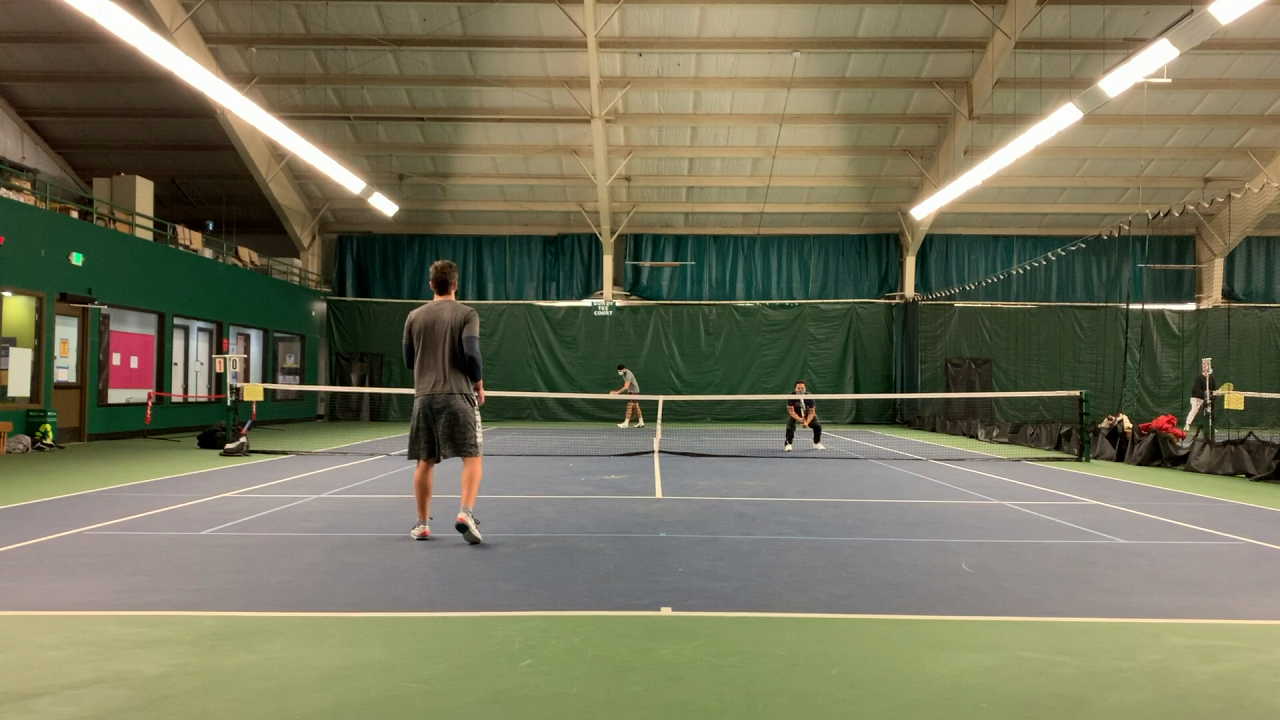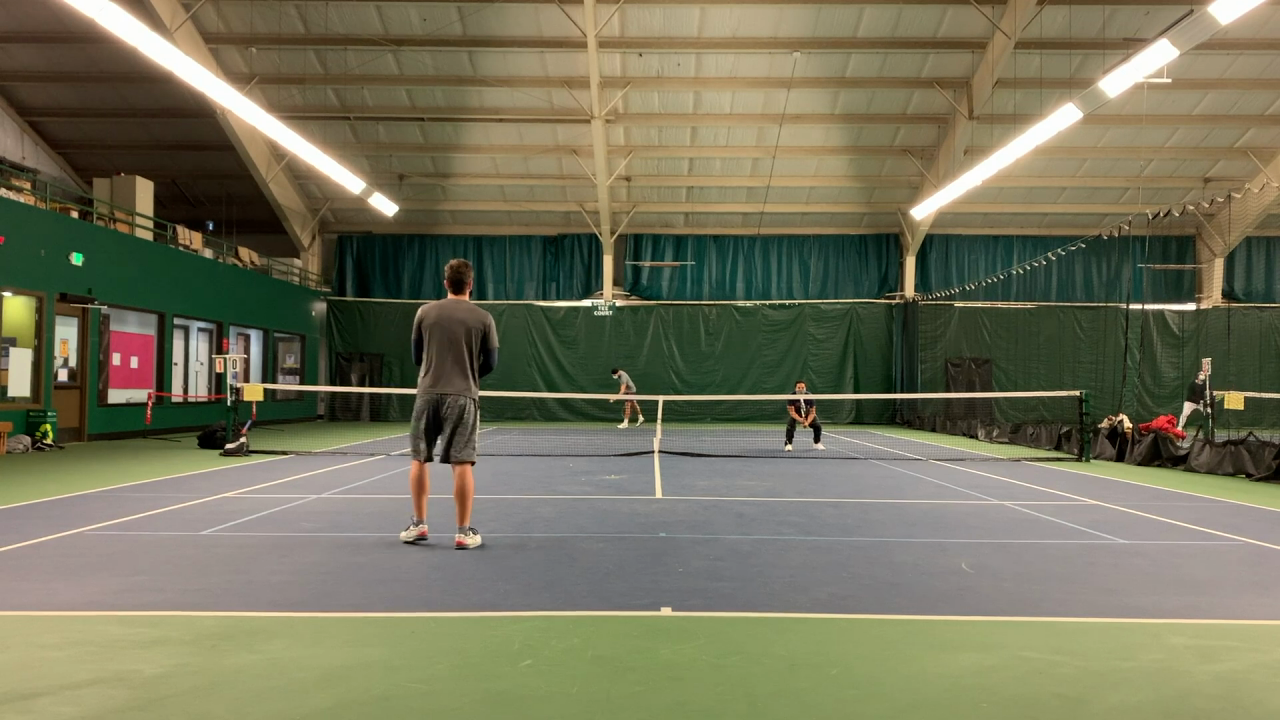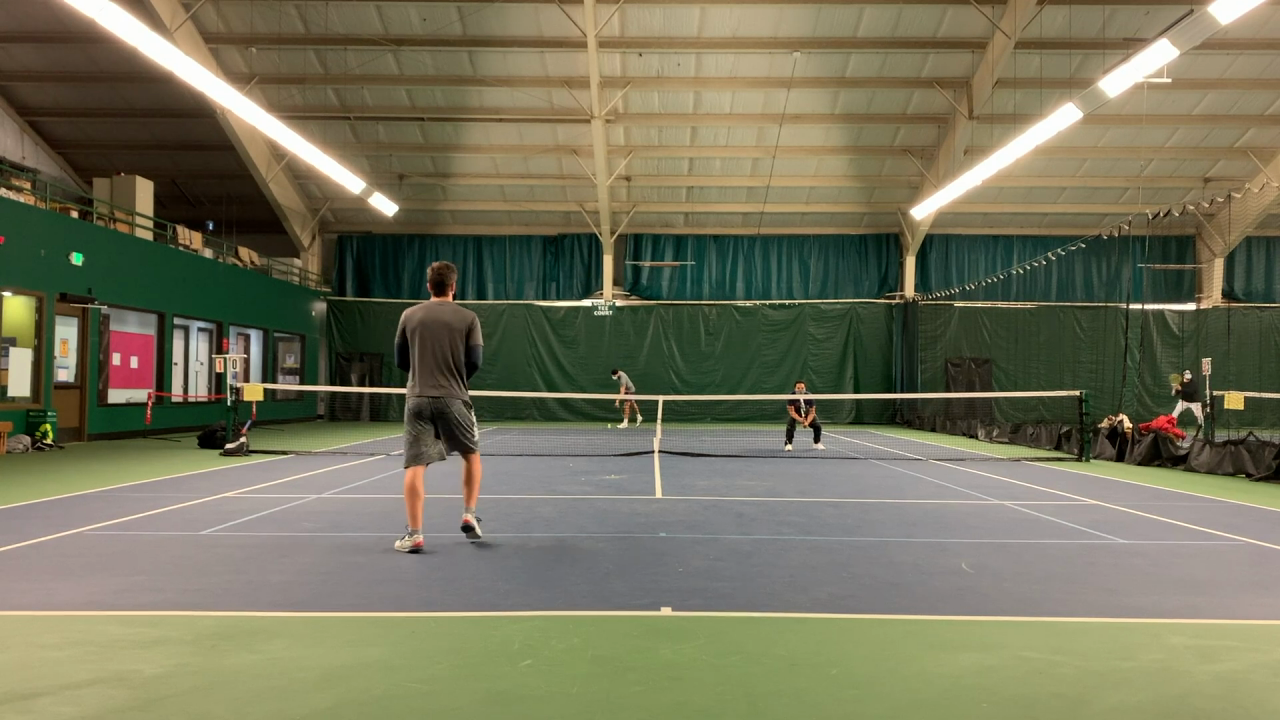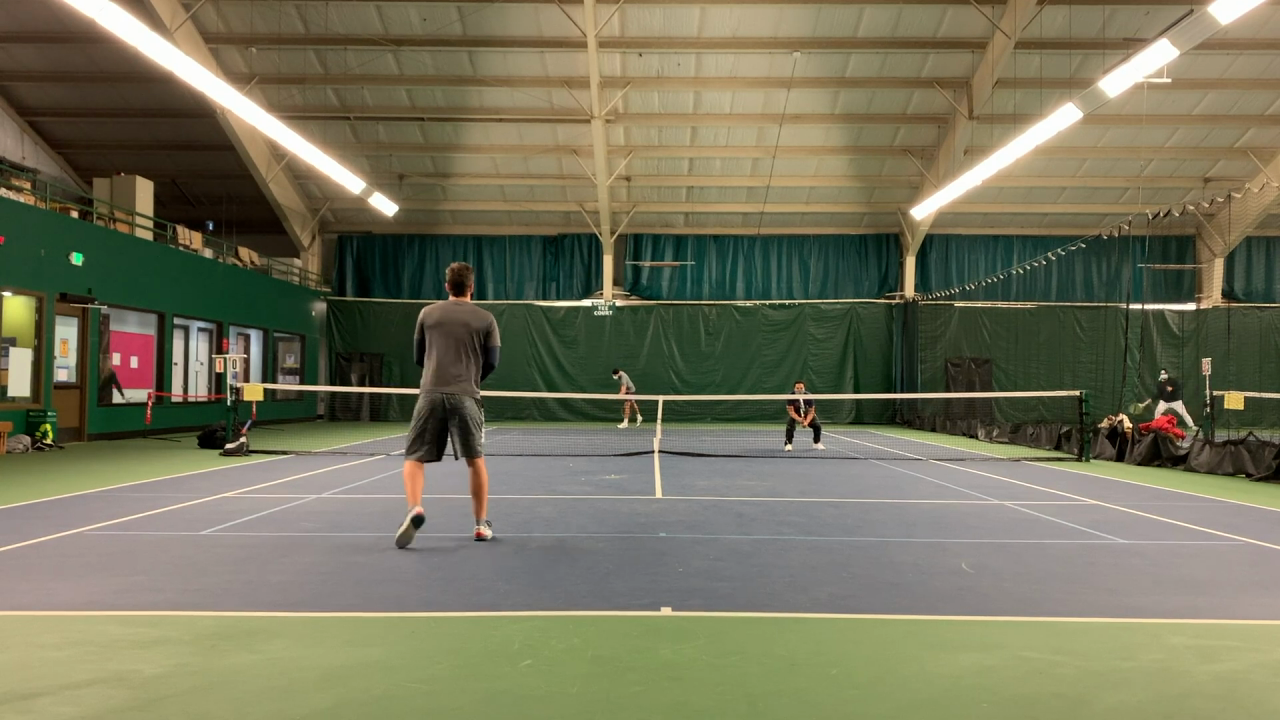
dt=0.4s
person 1, frame 1
left shoulder: (414, 316)
right shoulder: (467, 313)
left elbow: (408, 360)
right elbow: (471, 354)
right wrist: (478, 381)
left hip: (425, 396)
right hip: (458, 395)
left knee: (425, 462)
right knee: (472, 457)
left ankle: (422, 524)
right ankle: (466, 513)
person 1, frame 2
left shoulder: (425, 312)
right shoulder: (483, 318)
left elbow: (416, 355)
right elbow: (490, 362)
left hip: (428, 394)
right hip: (462, 396)
left knee: (419, 460)
right knee: (462, 464)
left ankle: (419, 523)
right ankle: (464, 532)
person 1, frame 3
left shoulder: (409, 316)
right shoulder: (468, 318)
left elbow: (400, 360)
right elbow: (475, 361)
left hip: (418, 399)
right hip: (453, 399)
left knee: (415, 466)
right knee: (471, 455)
left ankle: (414, 533)
right ankle: (469, 514)
person 1, frame 4
left shoulder: (427, 314)
right shoulder: (486, 319)
left elbow: (419, 357)
right elbow: (492, 362)
left hip: (431, 395)
right hip: (465, 397)
left knee: (415, 458)
right knee: (475, 460)
left ankle: (415, 508)
right ankle: (481, 524)
